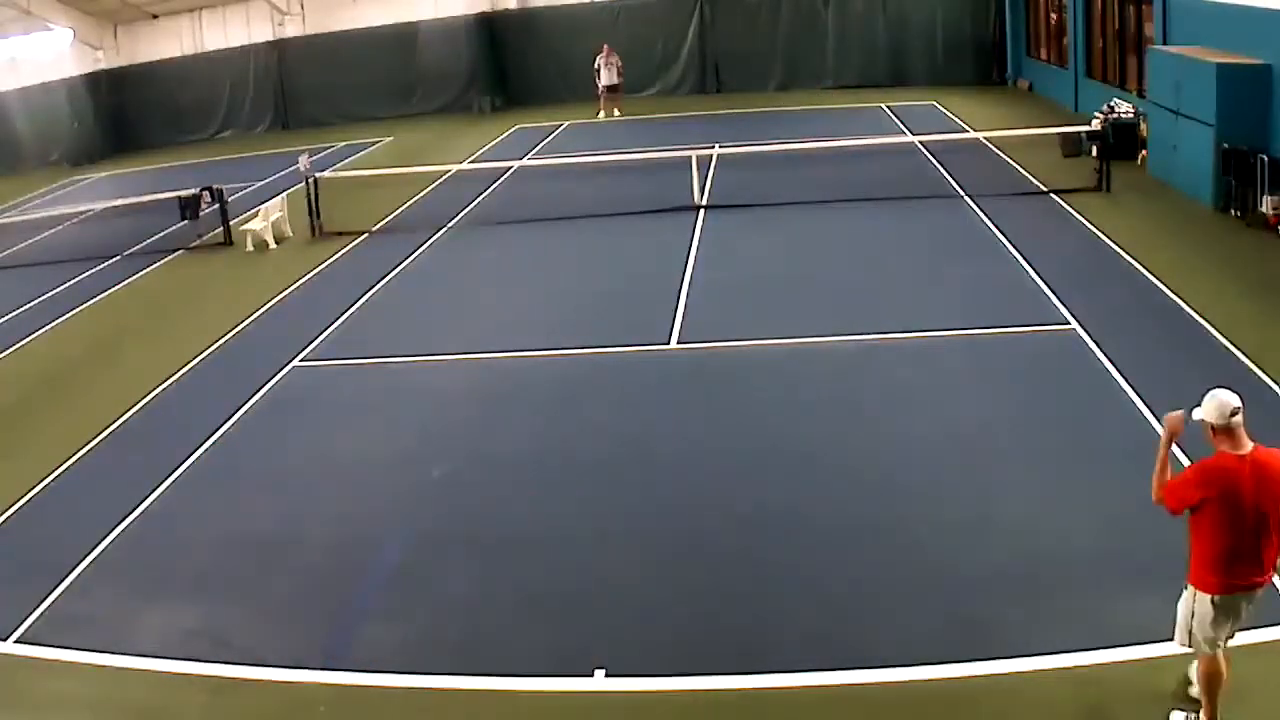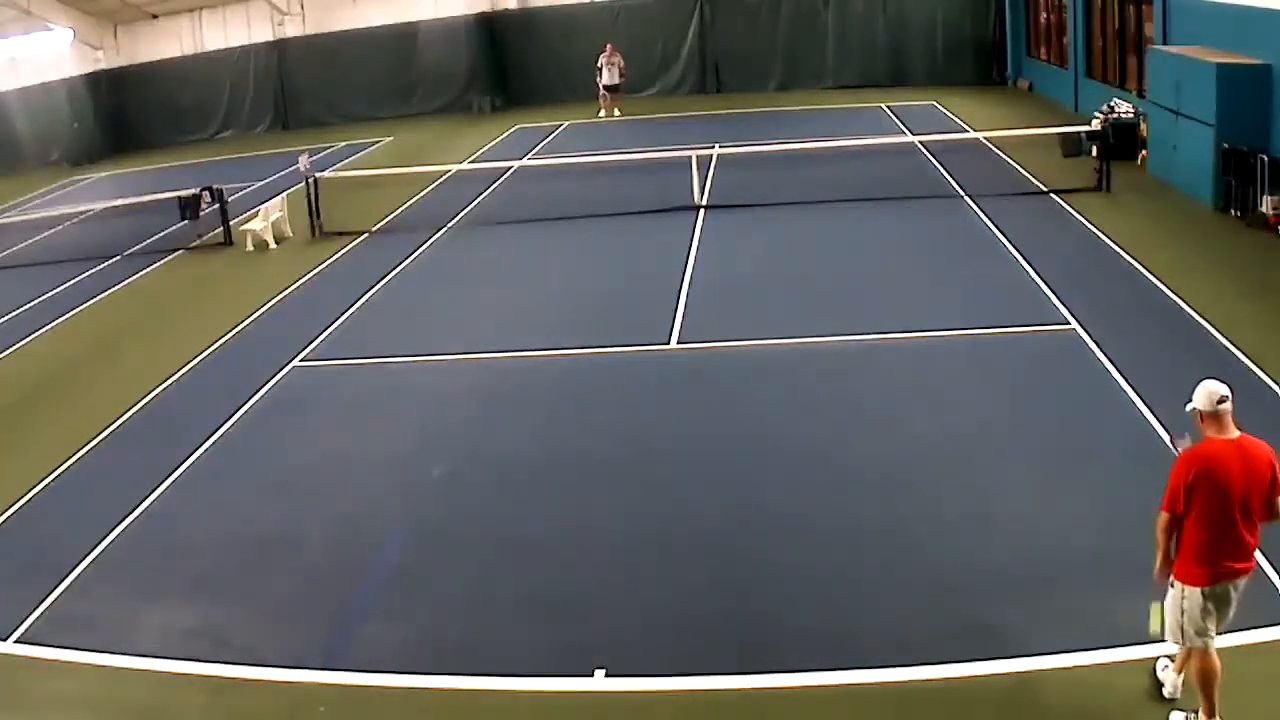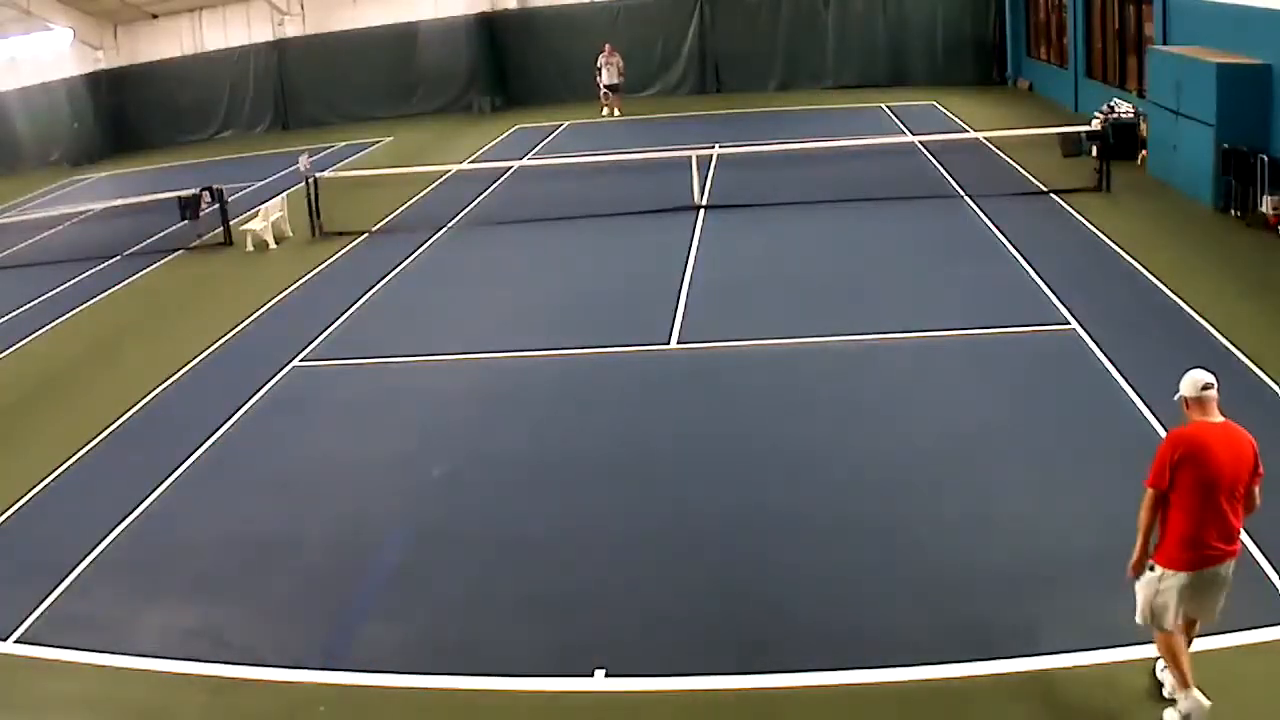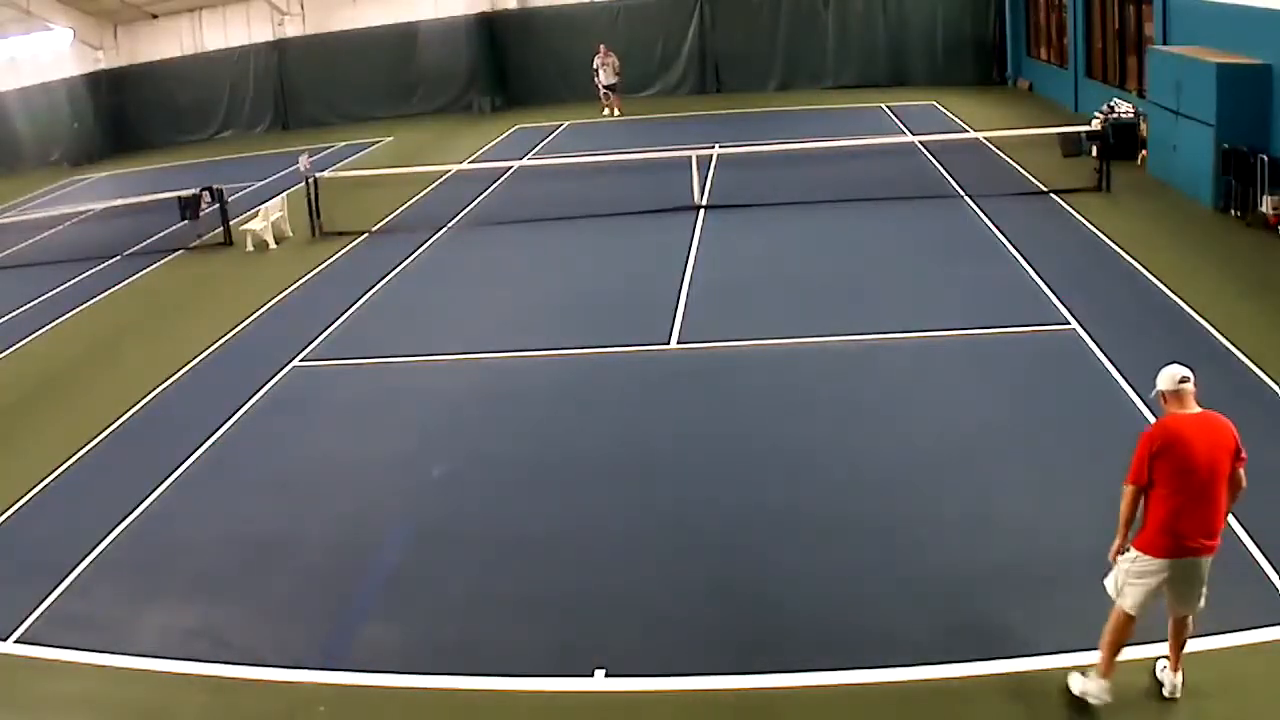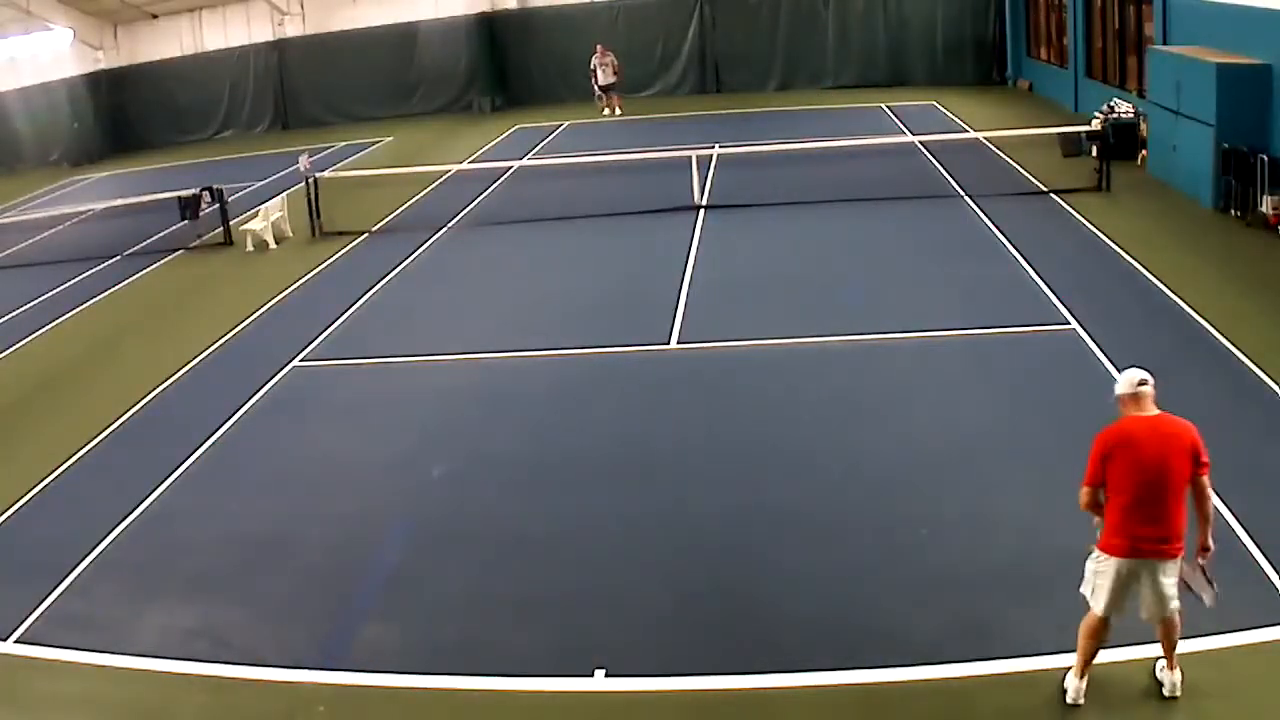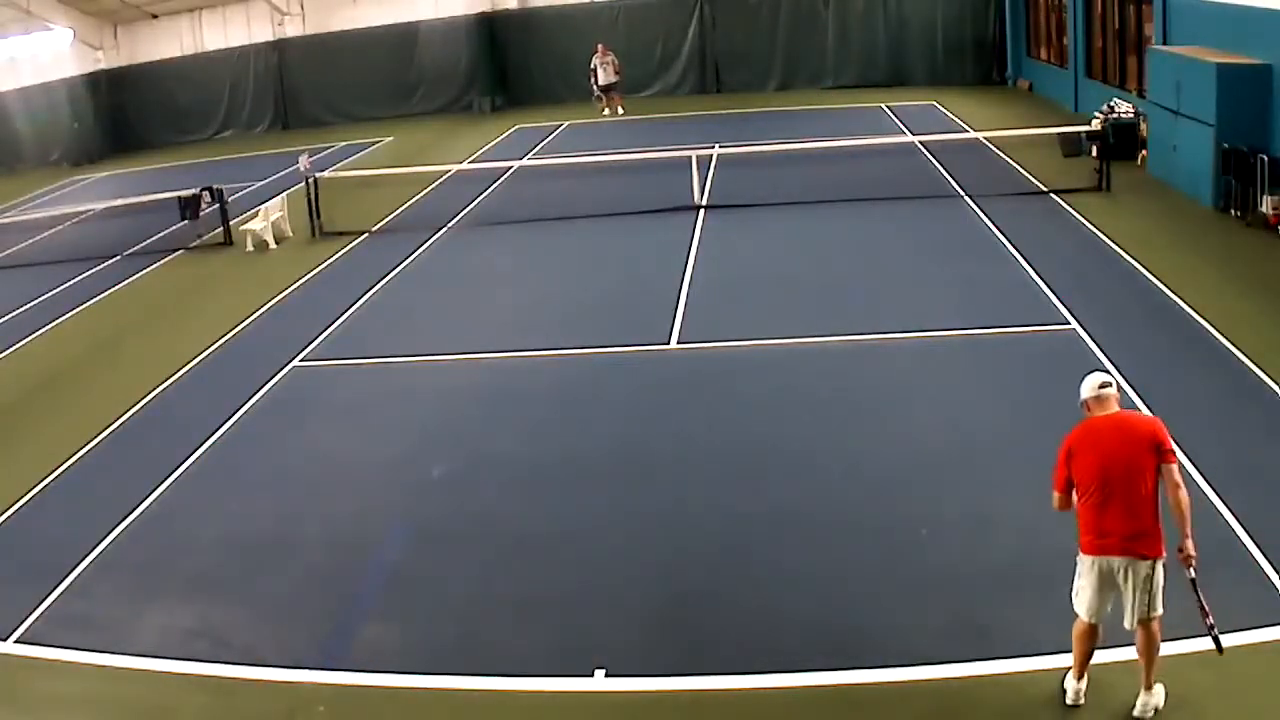
dt=0.3s
person 1, frame 1
left shoulder: (1205, 475)
left elbow: (1160, 496)
left wrist: (1166, 442)
left hip: (1216, 584)
left knee: (1208, 649)
right knee: (1212, 644)
right ankle: (1201, 682)
person 1, frame 2
left shoulder: (1191, 460)
left elbow: (1167, 521)
left wrist: (1162, 560)
left hip: (1198, 570)
right hip: (1240, 566)
left knee: (1200, 643)
right knee: (1196, 631)
right ankle: (1174, 674)
person 1, frame 3
left shoulder: (1178, 441)
right shoulder: (1245, 441)
left elbow: (1152, 502)
right elbow: (1252, 503)
left wrist: (1140, 550)
left hip: (1179, 555)
right hip: (1224, 554)
left knee: (1162, 623)
right knee: (1190, 618)
right ankle: (1173, 674)
person 1, frame 4
left shoulder: (1156, 436)
right shoulder: (1225, 429)
left elbow: (1132, 497)
right elbow: (1238, 485)
left wrist: (1121, 538)
right wrist: (1221, 514)
left hip: (1157, 547)
right hip: (1202, 546)
left knee: (1125, 610)
right knee: (1182, 613)
left ankle: (1099, 680)
right ankle: (1173, 674)
person 1, frame 5
left shoulder: (1109, 437)
right shoulder: (1186, 432)
left elbow: (1087, 501)
right elbow: (1203, 493)
left wrist: (1102, 514)
right wrist: (1205, 535)
left hip: (1117, 547)
right hip: (1166, 548)
left knee: (1098, 613)
right knee: (1167, 612)
left ankle: (1077, 681)
right ankle: (1171, 673)
person 1, frame 6
left shoulder: (1074, 439)
right shoulder: (1151, 427)
left elbow: (1060, 502)
right elbow: (1175, 485)
right wrist: (1186, 537)
left hip: (1094, 548)
right hip: (1143, 548)
left knee: (1087, 618)
right knee: (1146, 621)
left ankle: (1076, 683)
